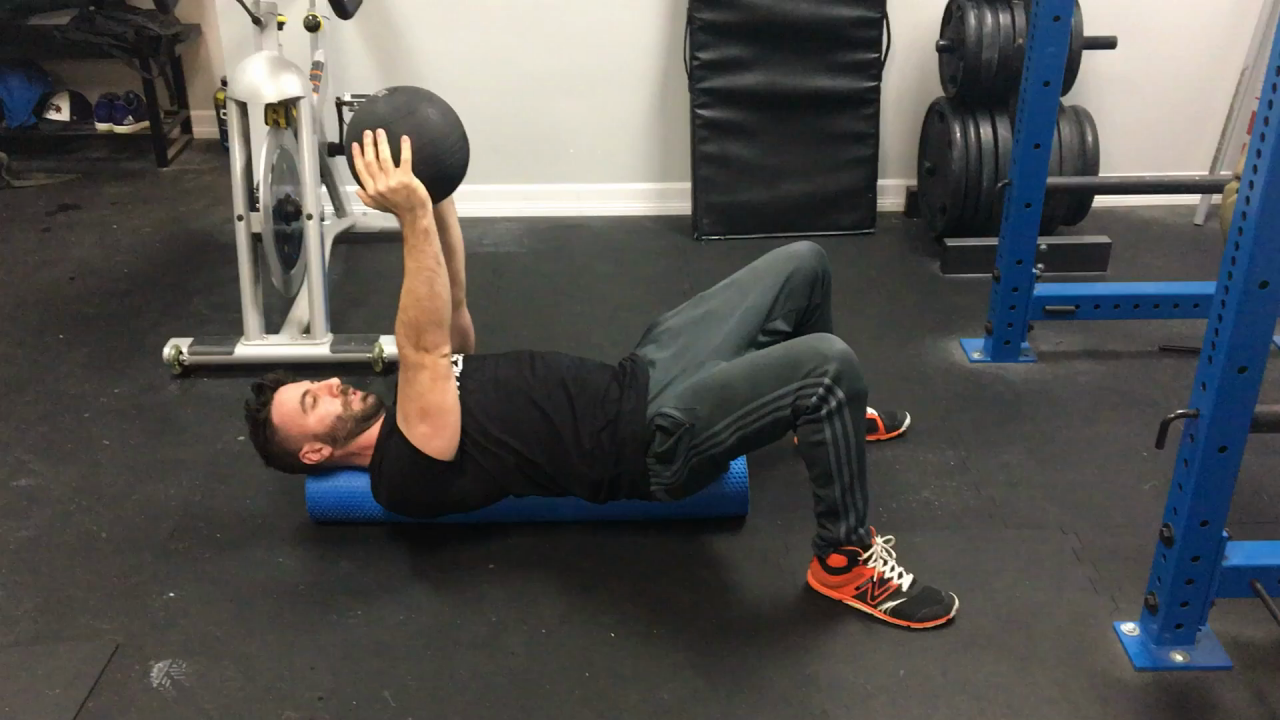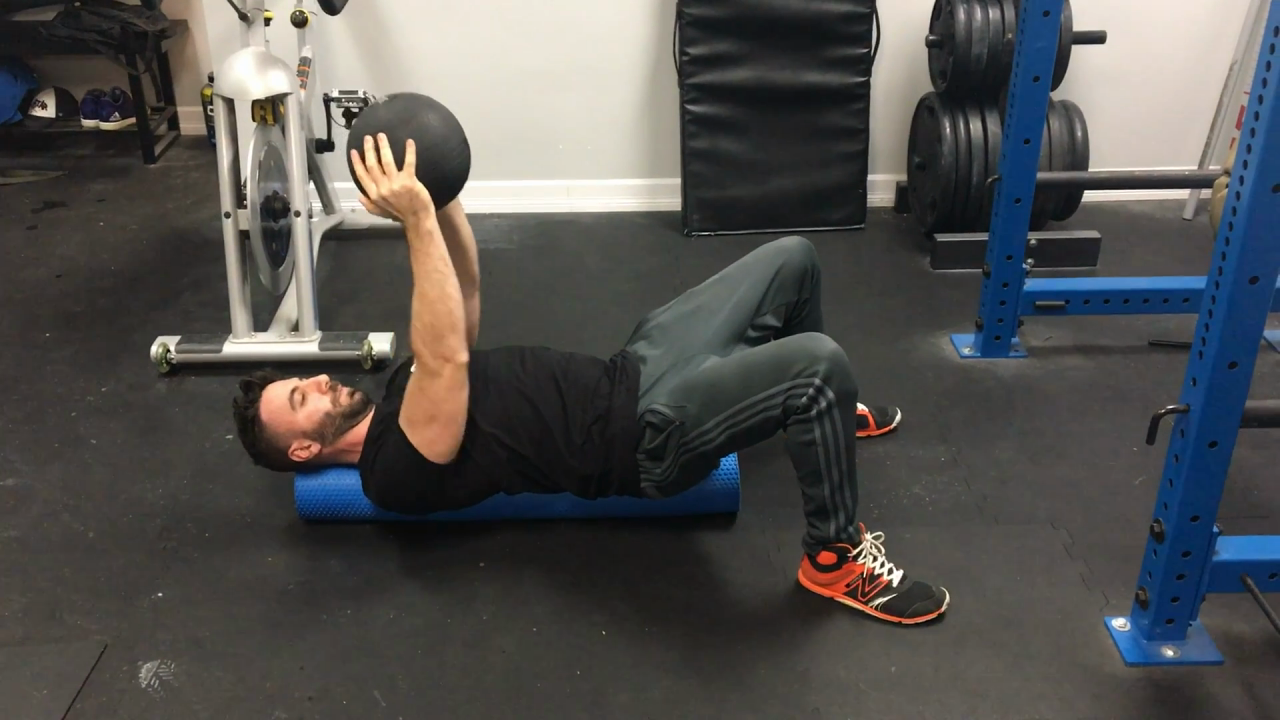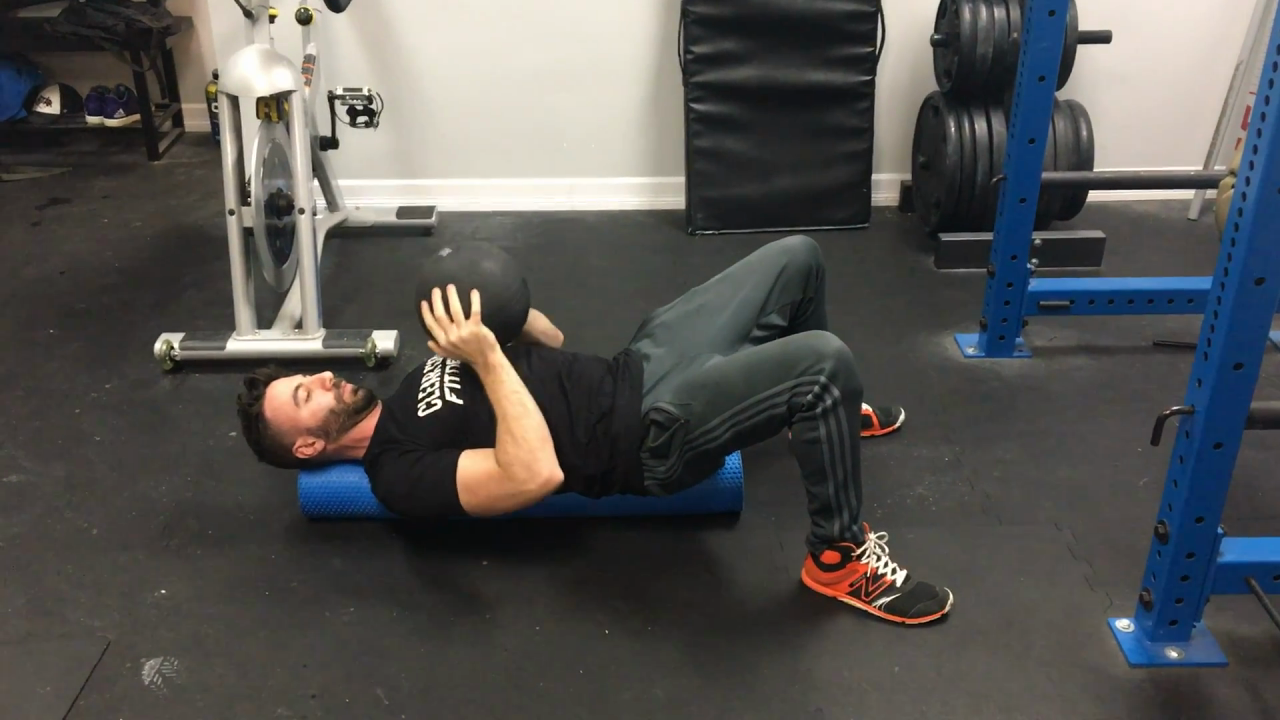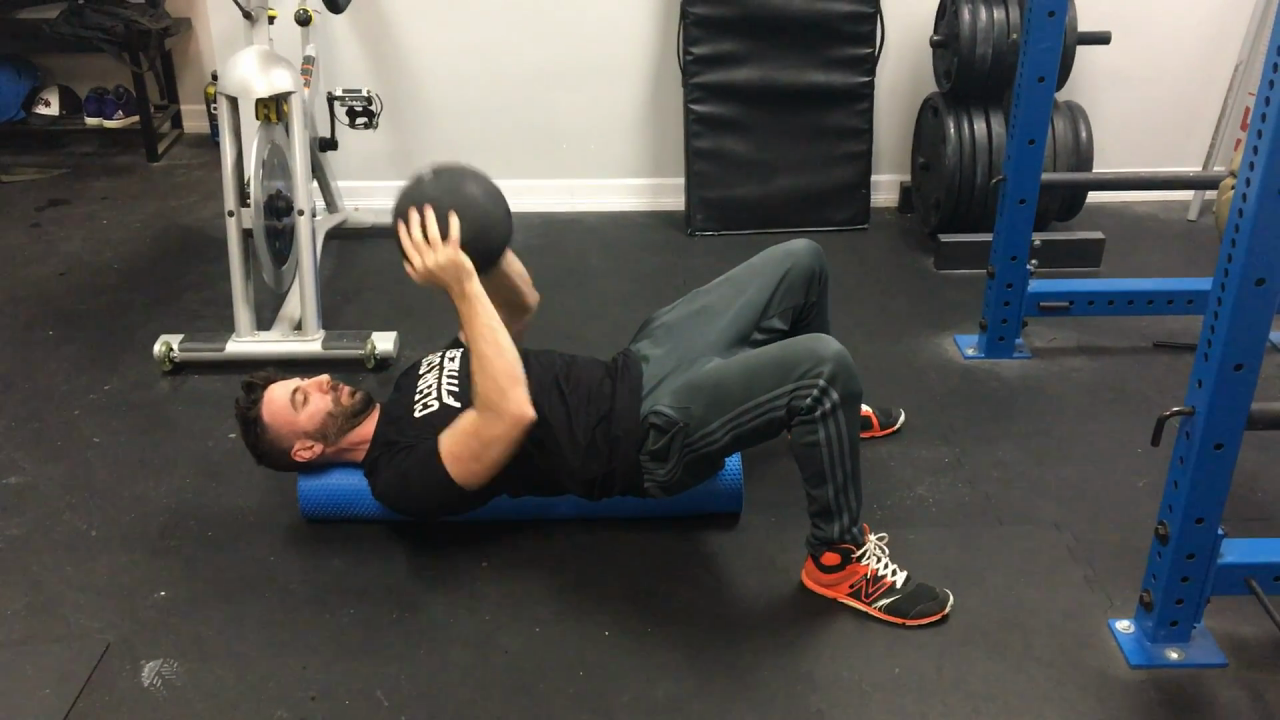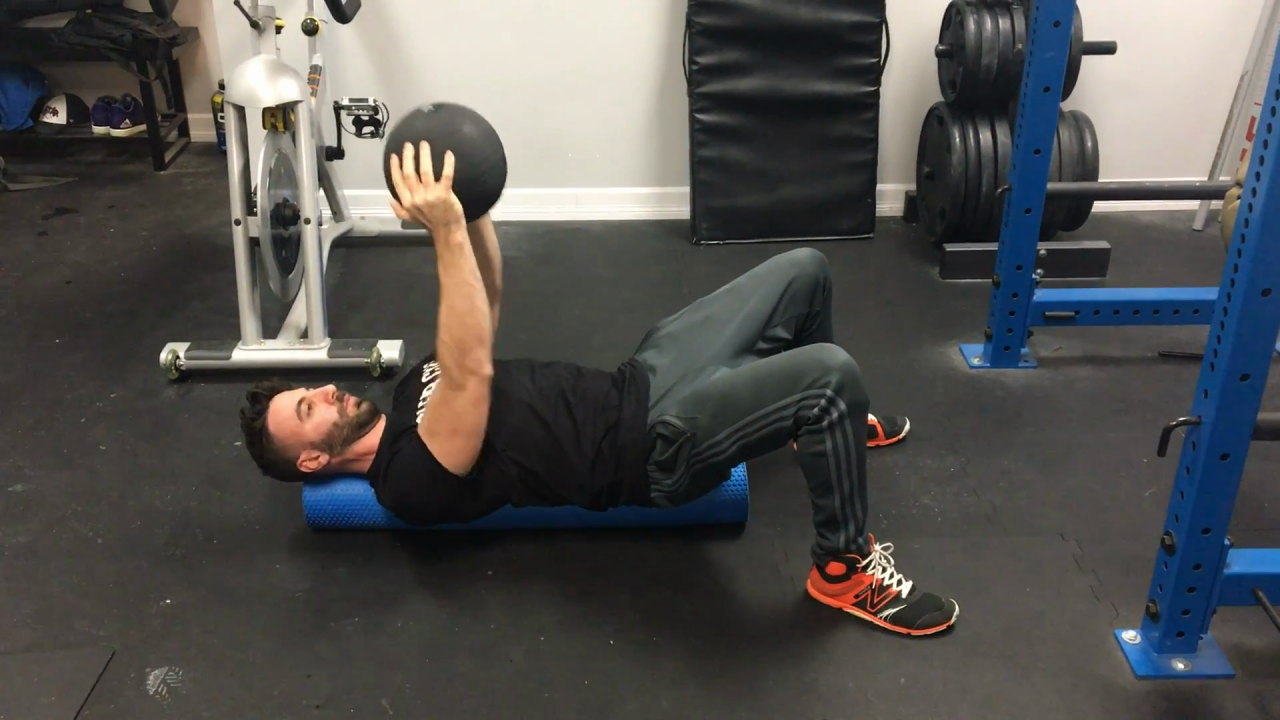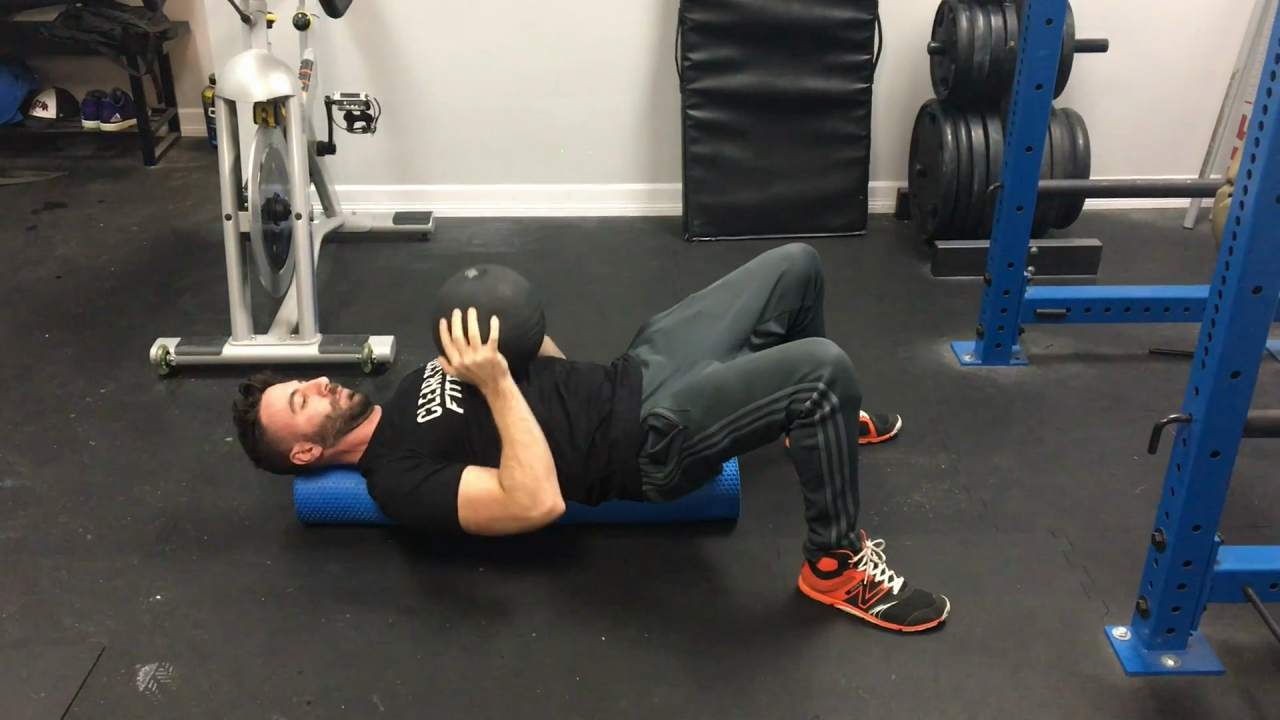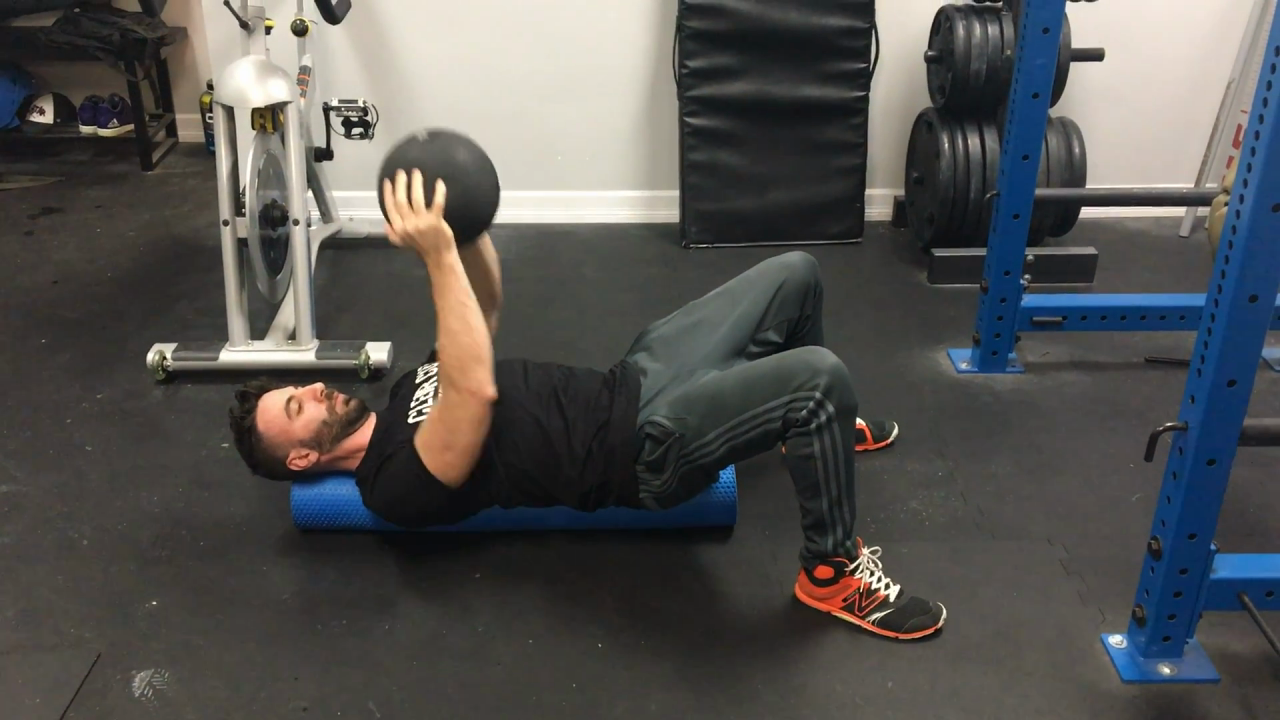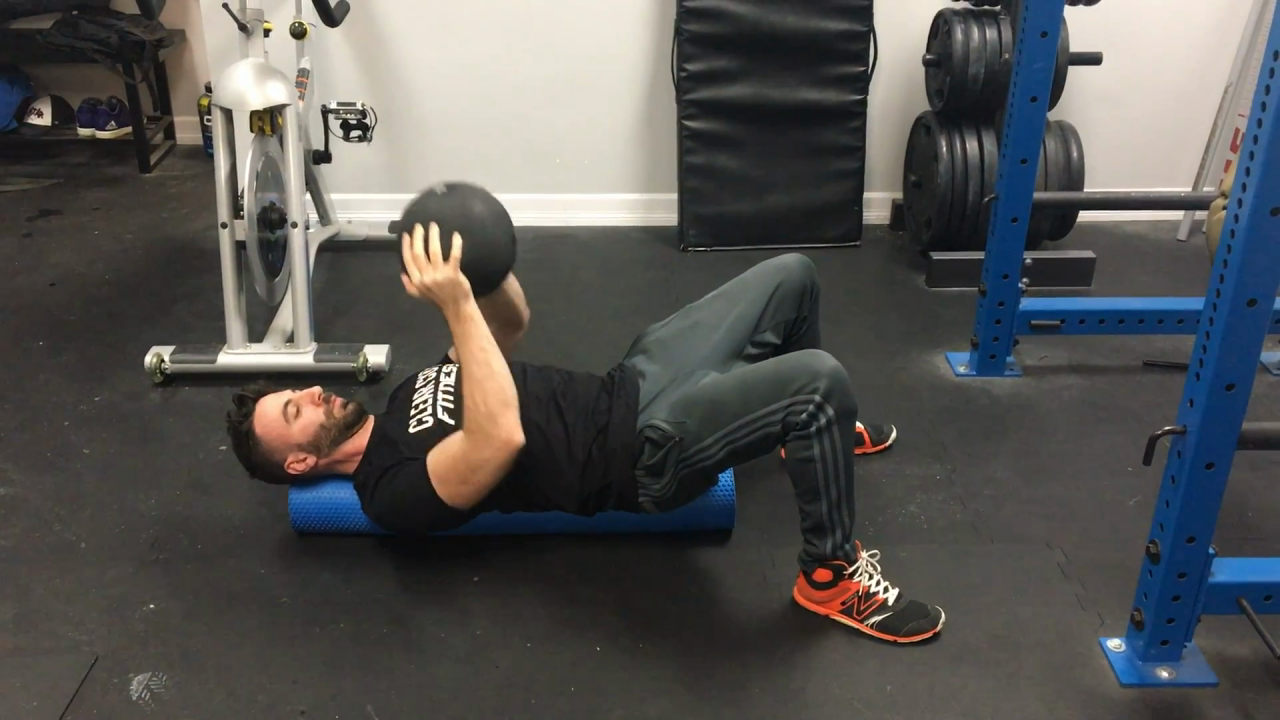
dt=0.7s
person 1, frame 1
left shoulder: (411, 406)
right shoulder: (406, 475)
left elbow: (448, 309)
right elbow: (421, 349)
left wrist: (437, 198)
right wrist: (413, 215)
left hip: (638, 379)
right hip: (653, 442)
left knee: (802, 264)
right knee: (828, 361)
left ankle: (828, 418)
right ankle: (846, 560)
person 1, frame 2
left shoulder: (400, 398)
right shoulder: (397, 473)
left elbow: (464, 292)
right elbow: (447, 358)
left wrist: (439, 198)
right wrist: (417, 219)
left hip: (630, 373)
right hip: (644, 438)
left knee: (792, 259)
right knee: (818, 361)
left ankle: (819, 413)
right ankle: (836, 558)
person 1, frame 3
left shoulder: (420, 383)
right shoulder: (401, 475)
left elbow: (549, 342)
right elbow: (539, 476)
left wrist: (496, 308)
right wrist: (487, 355)
left hip: (635, 367)
right hip: (650, 435)
left knee: (797, 258)
right knee: (825, 358)
left ankle: (821, 414)
right ankle: (840, 557)
person 1, frame 4
left shoulder: (411, 386)
right shoulder: (403, 477)
left elbow: (522, 306)
right elbow: (513, 413)
right wrist: (459, 280)
left hip: (635, 368)
right hip: (648, 437)
left knee: (801, 261)
right knee: (823, 363)
left ankle: (823, 417)
right ankle: (839, 559)
person 1, frame 5
left shoulder: (413, 391)
right shoulder: (411, 484)
left elbow: (473, 322)
right elbow: (476, 370)
left wrist: (467, 206)
right wrist: (444, 229)
left hip: (640, 381)
right hip: (655, 446)
left knee: (805, 270)
right knee: (831, 370)
left ankle: (823, 421)
right ankle: (845, 570)
person 1, frame 6
left shoulder: (412, 395)
right shoulder: (400, 481)
right elbow: (540, 502)
left wrist: (508, 329)
right wrist: (495, 381)
left hip: (633, 374)
right hip: (649, 441)
left knee: (795, 266)
right knee: (823, 366)
left ankle: (817, 422)
right ankle: (837, 565)
person 1, frame 7
left shoulder: (402, 407)
right shoulder: (399, 489)
left elbow: (483, 304)
right elbow: (478, 393)
left wrist: (465, 229)
right wrist: (438, 254)
left hip: (628, 386)
right hip: (643, 454)
left knee: (795, 273)
right knee: (820, 376)
left ankle: (816, 431)
right ankle: (832, 573)
person 1, frame 8
left shoulder: (402, 401)
right shoulder: (395, 492)
left elbow: (513, 322)
right elbow: (504, 437)
right wrist: (454, 302)
left hip: (627, 387)
right hip: (643, 452)
left knee: (791, 274)
right knee: (820, 378)
left ankle: (811, 433)
right ankle: (831, 575)
